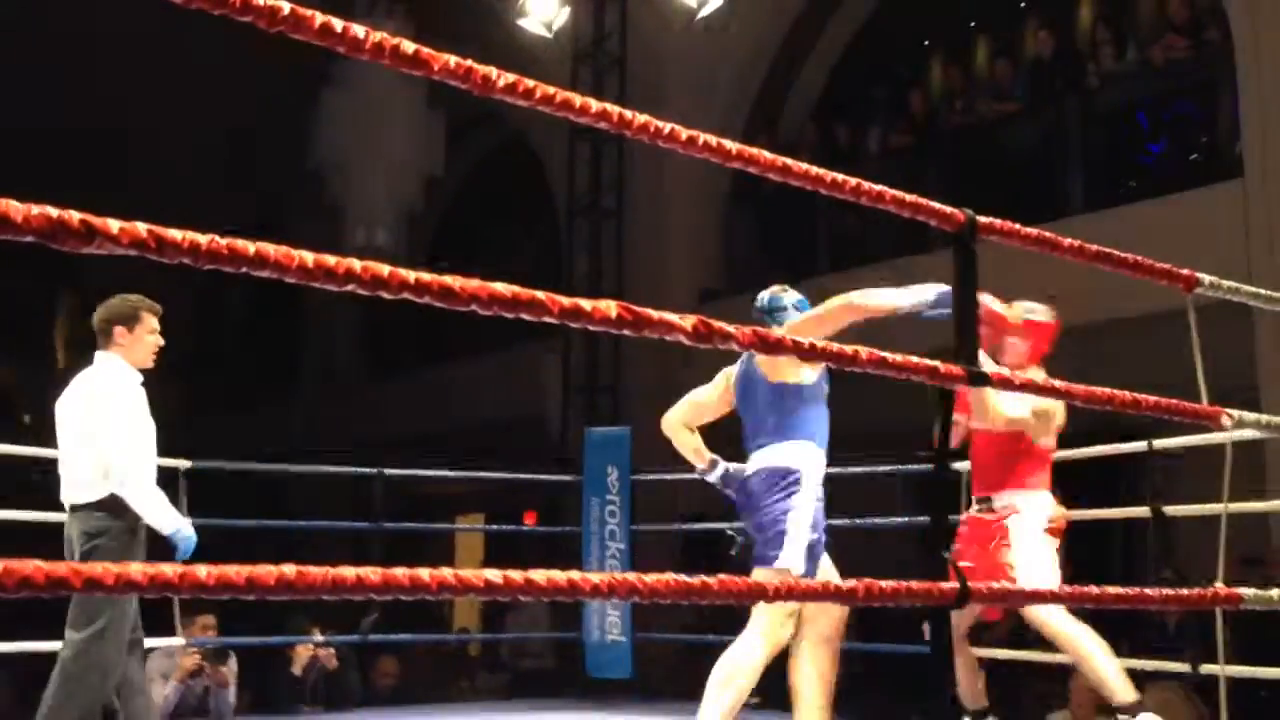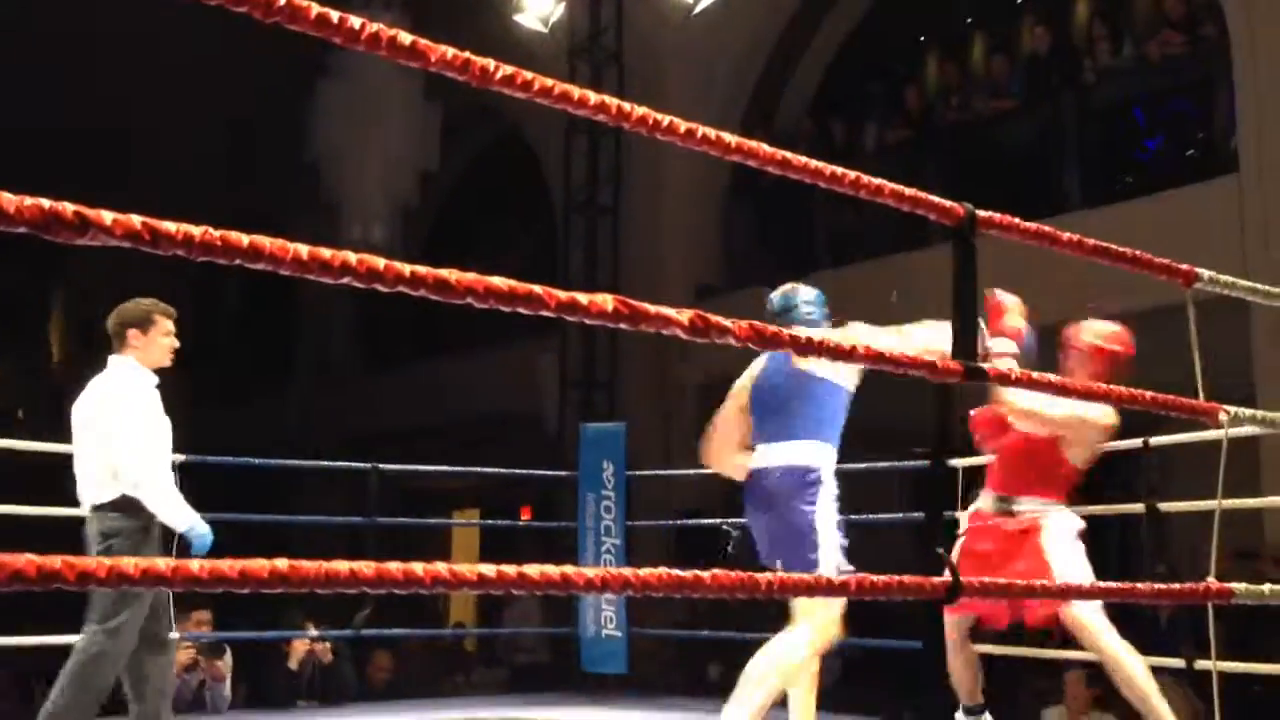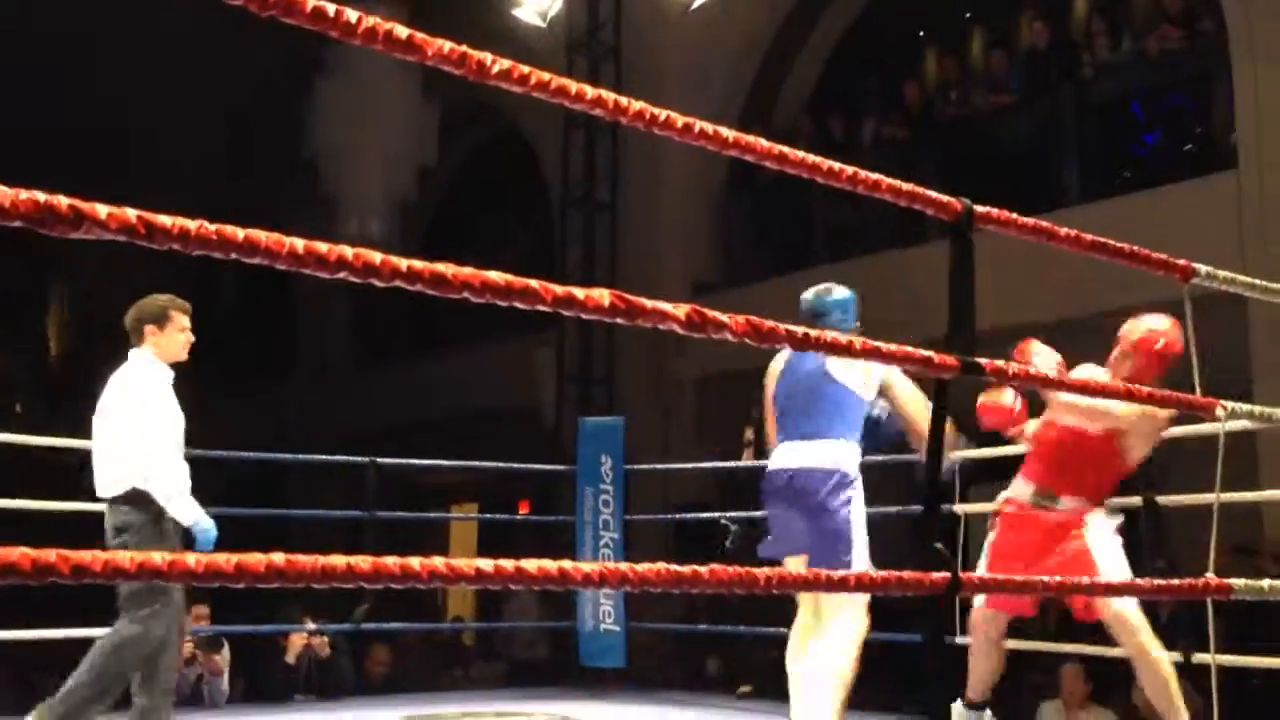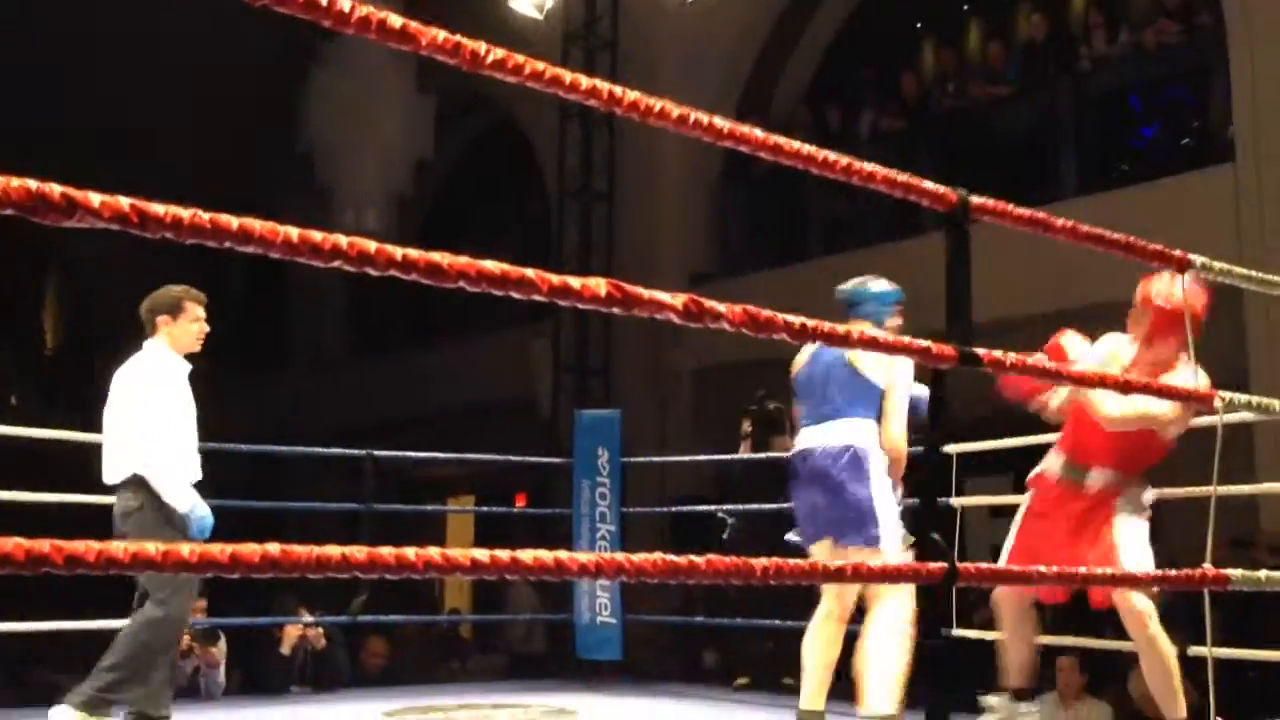
dt=0.1s
person 1, frame 1
left shoulder: (738, 372)
right shoulder: (795, 338)
left elbow: (673, 422)
right elbow: (848, 304)
left wrist: (713, 468)
right wrist: (923, 296)
left hip: (764, 484)
right hip: (790, 483)
left knee: (827, 612)
right knee: (769, 627)
person 1, frame 2
left shoulder: (759, 368)
right shoulder: (839, 341)
left elbow: (717, 452)
right elbow: (925, 340)
left hip: (761, 484)
right hip: (802, 482)
left knee: (812, 614)
right knee: (813, 627)
person 1, frame 3
left shoulder: (781, 363)
right shoulder: (866, 359)
right elbow: (924, 421)
left hip: (782, 481)
right hip: (830, 482)
left knee: (816, 611)
right knee: (847, 623)
person 1, frame 4
left shoulder: (810, 353)
right shoulder: (889, 351)
right elbow: (894, 439)
right wrist: (895, 482)
left hip: (806, 465)
right hip: (849, 461)
left knee: (840, 597)
right knee: (893, 601)
person 2, frame 1
left shoulder: (1044, 395)
right shoulder: (992, 381)
left elbow: (996, 415)
right elbow: (949, 441)
left wrist: (976, 357)
right wrist: (957, 408)
left hip: (1024, 515)
right hip: (982, 519)
left knee: (1043, 613)
right knee: (945, 625)
person 2, frame 2
left shoulder: (1099, 416)
left elbow: (1033, 411)
right elbow: (994, 445)
left wrist: (1002, 342)
right wrist: (988, 429)
left hip: (1045, 524)
right hip: (990, 519)
left knee: (1087, 624)
right knee: (952, 622)
person 2, frame 3
left shoulder: (1151, 411)
right shoulder: (1089, 378)
left elbow: (1084, 409)
left wrist: (1044, 371)
right wrist: (1017, 424)
left hip: (1079, 521)
right hip: (1024, 506)
left knee: (1126, 621)
right knee: (986, 621)
person 2, frame 4
left shoulder: (1188, 384)
right shoulder: (1112, 348)
left elbow: (1117, 418)
left wrist: (1074, 374)
right wrist: (1039, 395)
left hip: (1115, 497)
right hip: (1055, 483)
left knee: (1137, 613)
right knee: (1010, 594)
person 3, frame 1
left shoulder: (85, 384)
right shoulder: (117, 385)
right elbow: (128, 471)
right wrist: (173, 524)
left hip: (88, 517)
right hip: (111, 519)
left knee: (125, 638)
right knee: (96, 640)
person 3, frame 2
left shoulder: (105, 387)
right shoulder: (126, 387)
right elbow: (137, 470)
right wrist: (189, 522)
left hip: (119, 519)
right hip: (127, 520)
left knee: (153, 634)
right knee: (110, 635)
person 3, frame 3
left shoulder: (141, 380)
right shoulder: (142, 380)
right elbow: (148, 463)
right wrist: (195, 516)
left hip: (143, 513)
right hip: (144, 512)
left knee: (165, 624)
right knee: (143, 622)
person 3, frame 4
left shoulder: (171, 374)
right shoulder: (145, 371)
right elbow: (145, 448)
left wrist: (185, 503)
right wrist: (191, 504)
left hip: (162, 505)
right hip: (146, 500)
left knee: (171, 605)
right knee: (171, 602)
